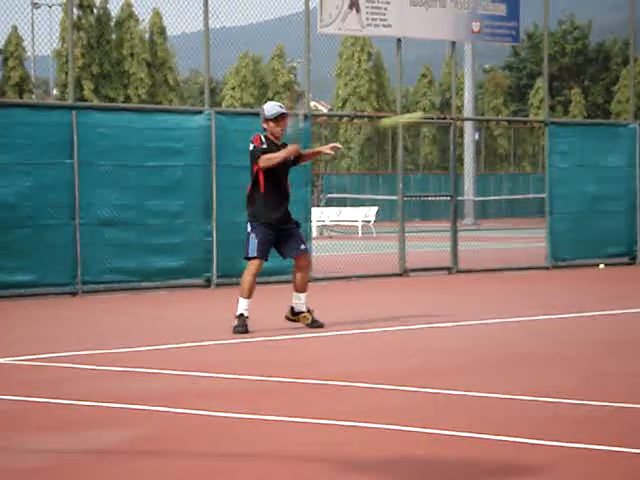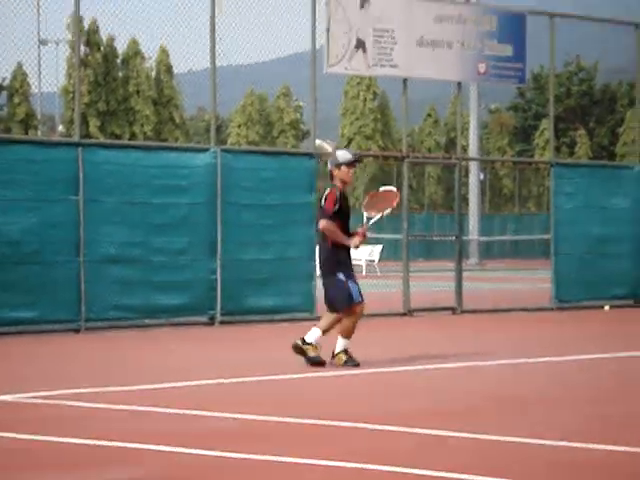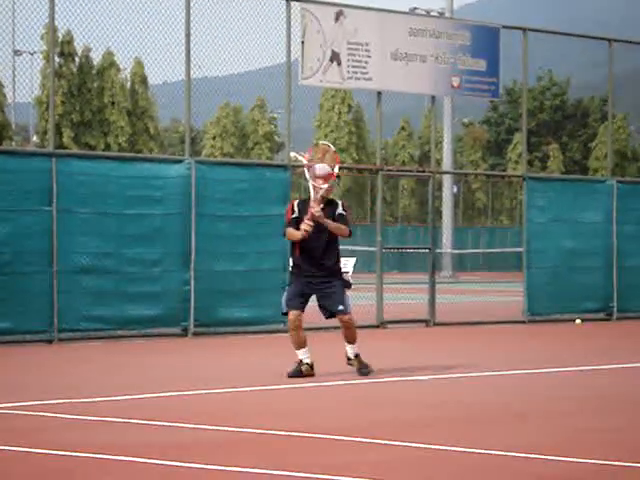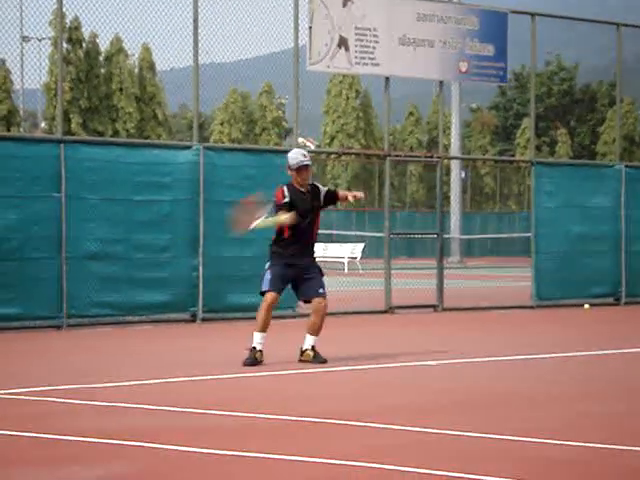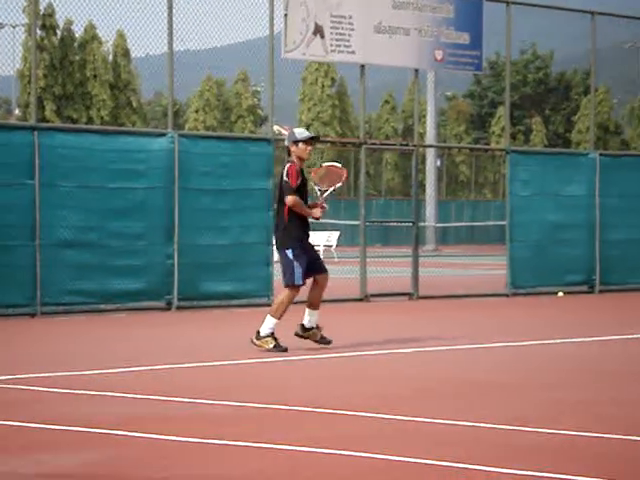
dt=1s
person 1, frame 1
left shoulder: (280, 143)
right shoulder: (258, 141)
left elbow: (298, 157)
right elbow: (263, 162)
left wrist: (319, 150)
right wrist: (287, 151)
left hip: (283, 216)
right hip: (261, 217)
left knee: (303, 259)
right knee: (255, 263)
left ankle: (299, 310)
right ankle: (241, 315)
person 1, frame 2
left shoulder: (340, 195)
right shoulder: (332, 193)
right elbow: (324, 225)
left wrist: (353, 234)
right wrist: (348, 240)
left hip: (337, 261)
right hip: (335, 262)
left knee: (341, 310)
right knee: (356, 306)
left ankle: (307, 342)
right ankle: (341, 351)
person 1, frame 3
left shoulder: (337, 206)
right shoulder: (295, 206)
left elbow: (345, 232)
right elbow: (289, 233)
left wrist: (322, 219)
right wrist: (300, 232)
left hip: (330, 274)
right hip: (301, 274)
left knee: (346, 318)
right knee: (293, 318)
left ankle: (354, 357)
right ankle: (305, 362)
person 1, frame 4
left shoulder: (317, 191)
right shoulder: (283, 192)
left elbow: (336, 195)
right elbow: (285, 217)
left wrist: (350, 194)
right wrist: (285, 219)
left hip: (305, 259)
right hip: (281, 257)
left knee: (320, 304)
right knee: (269, 299)
left ankle: (307, 349)
right ankle: (256, 349)
person 1, frame 5
left shoulder: (296, 171)
right shoulder: (292, 168)
right elbow: (290, 199)
left wrist: (312, 208)
right wrist: (311, 212)
left hip: (301, 237)
right hip: (290, 239)
left knee: (321, 277)
right knee: (293, 287)
left ankle: (309, 326)
right ankle: (263, 334)
